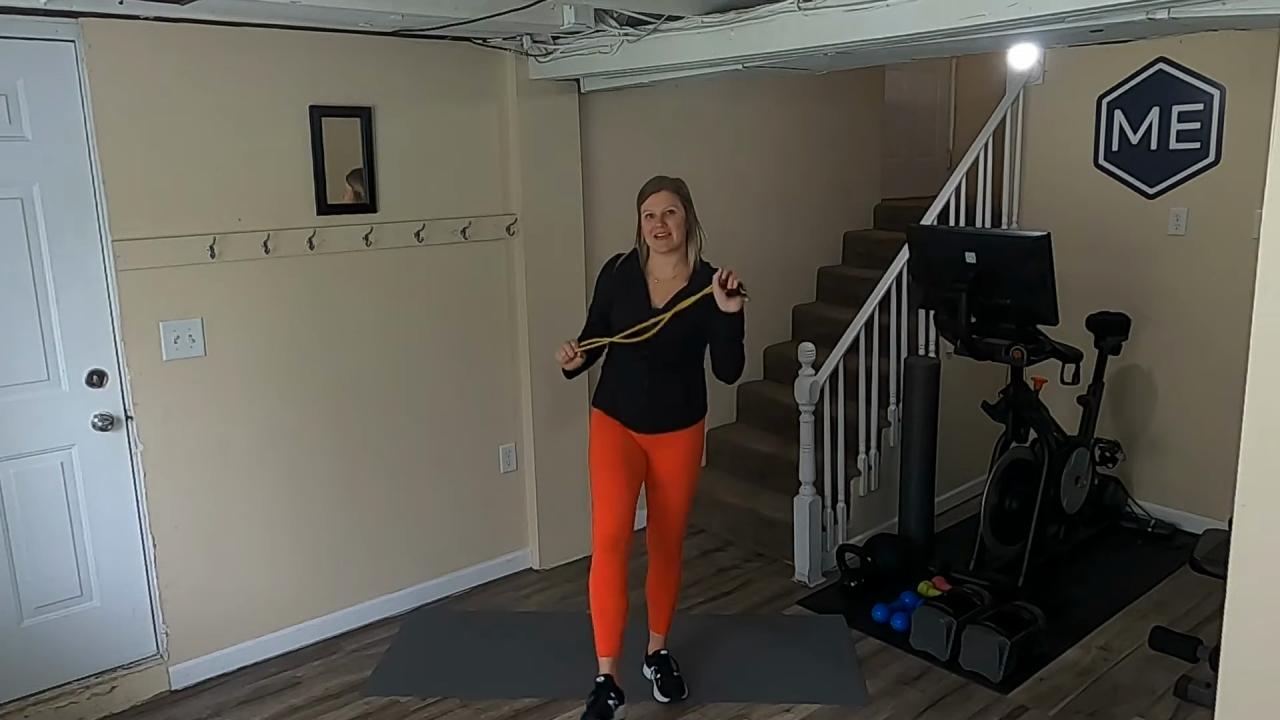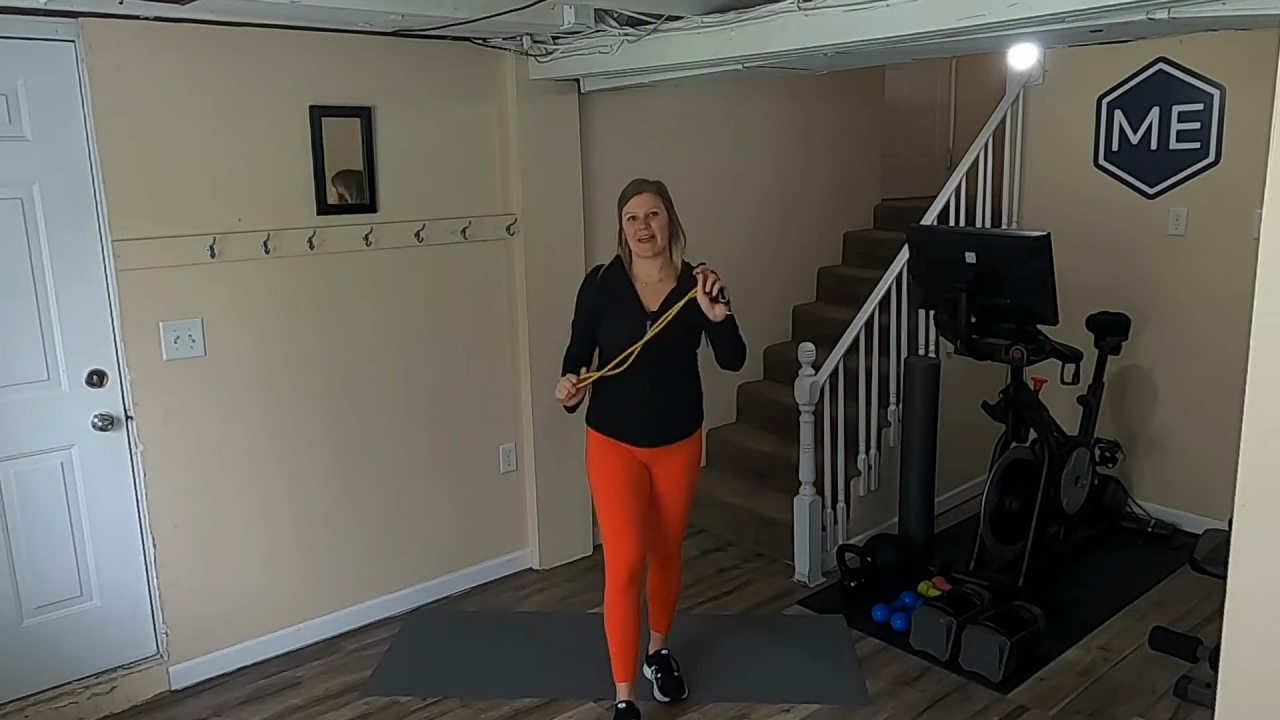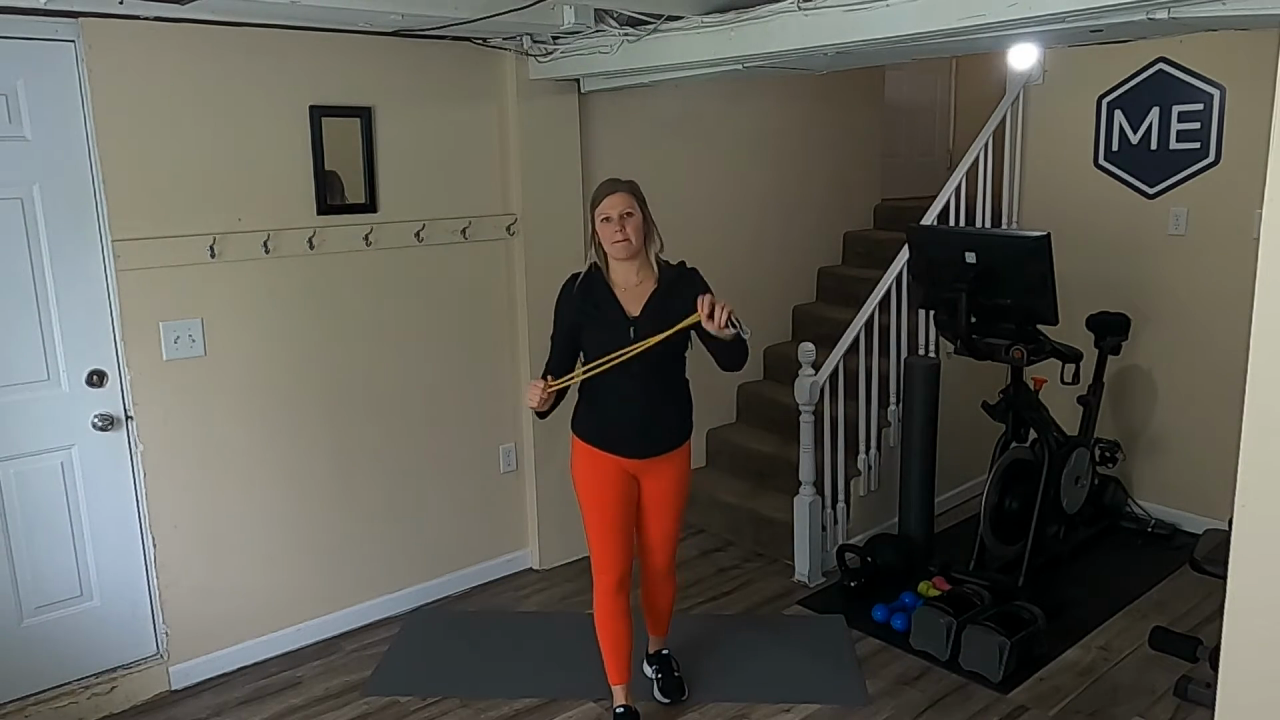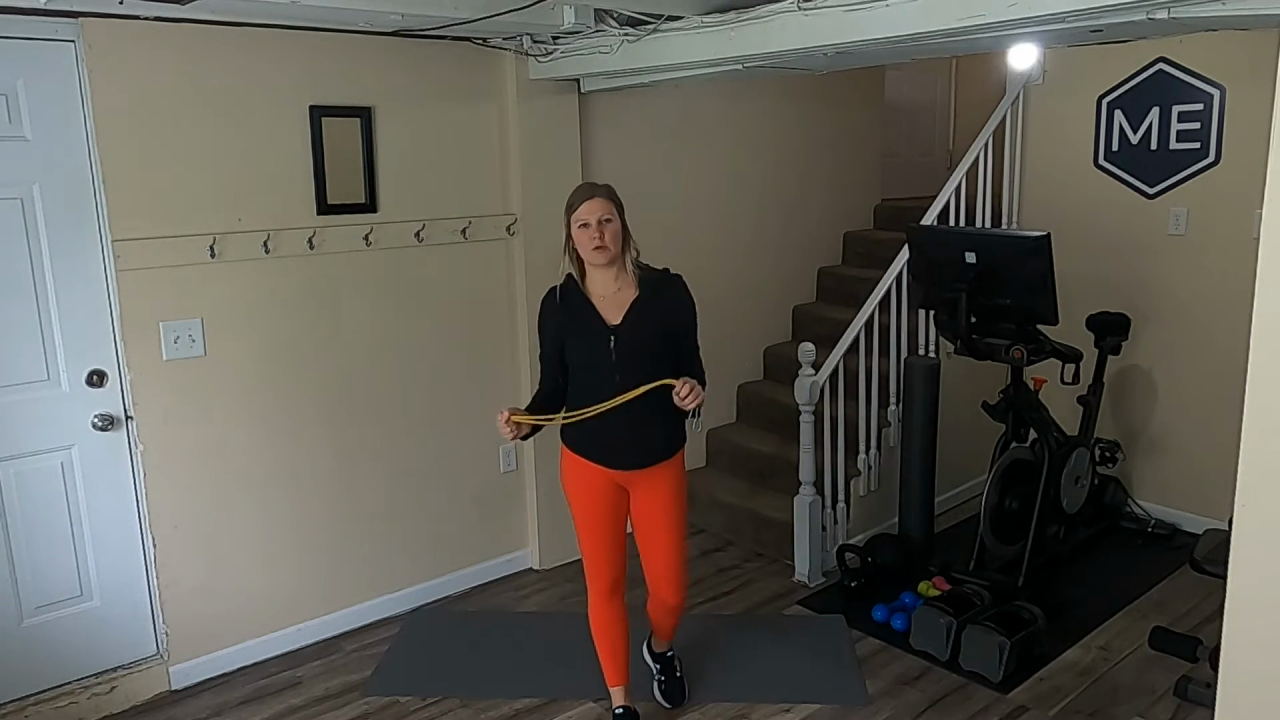
dt=0.3s
person 1, frame 1
left shoulder: (712, 285)
right shoulder: (618, 273)
left elbow: (729, 371)
right elbow: (594, 337)
left wrist: (731, 313)
right wrist: (573, 356)
left hip: (680, 431)
right hip: (615, 422)
left knee: (667, 546)
right knee: (611, 537)
left ankle: (658, 652)
person 1, frame 2
left shoulder: (696, 284)
right shoulder: (600, 283)
left elbow: (732, 360)
right elbow: (579, 353)
left wrist: (718, 314)
right wrist: (569, 387)
left hip: (678, 443)
right hip: (613, 442)
left knee: (665, 554)
right knee: (624, 564)
left ankle: (658, 651)
person 1, frame 3
left shoulder: (683, 284)
right shoulder: (578, 292)
left elbow: (736, 360)
right elbow: (560, 366)
left wrist: (724, 331)
right wrist: (544, 396)
left hip: (668, 452)
right hip: (599, 453)
left knee: (659, 566)
right knee: (611, 576)
left ankle: (658, 651)
person 1, frame 4
left shoulder: (666, 290)
right shoulder: (558, 304)
left elbow: (690, 367)
right elbow: (554, 388)
left wrist: (693, 391)
right wrist: (522, 422)
left hip: (659, 463)
right hip: (589, 464)
left knee: (670, 588)
right knee: (604, 584)
left ankle: (661, 649)
